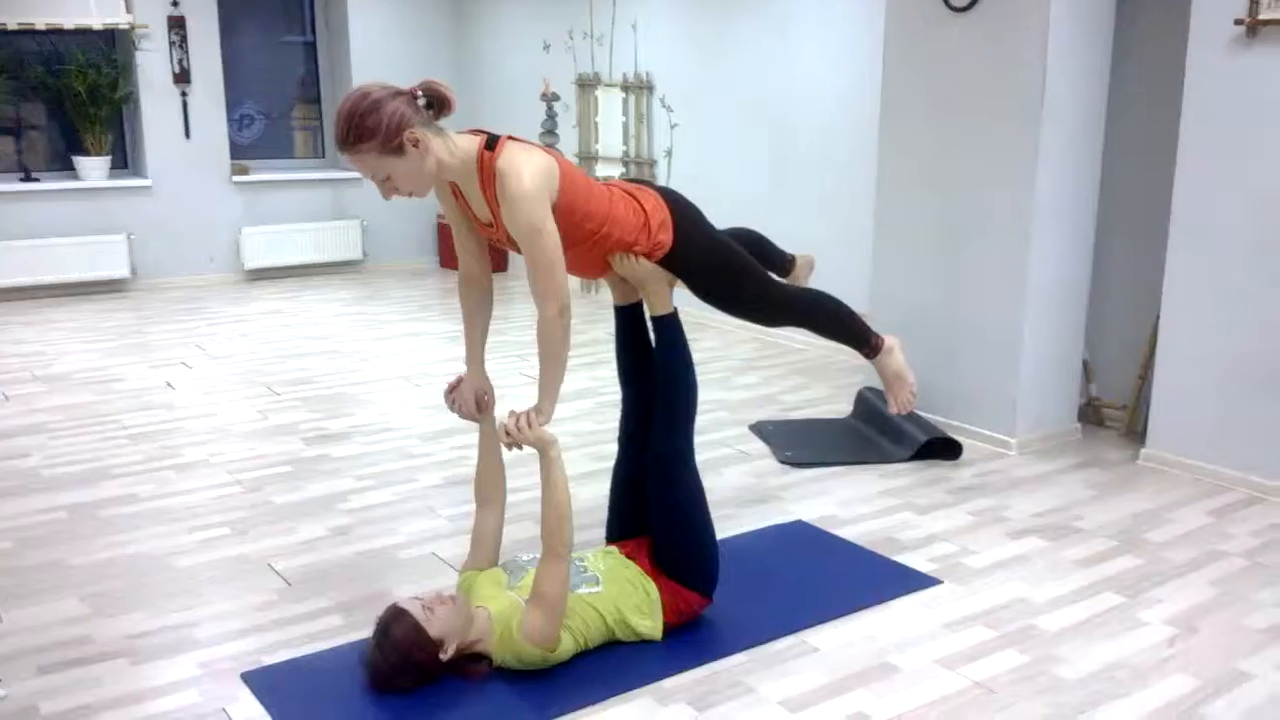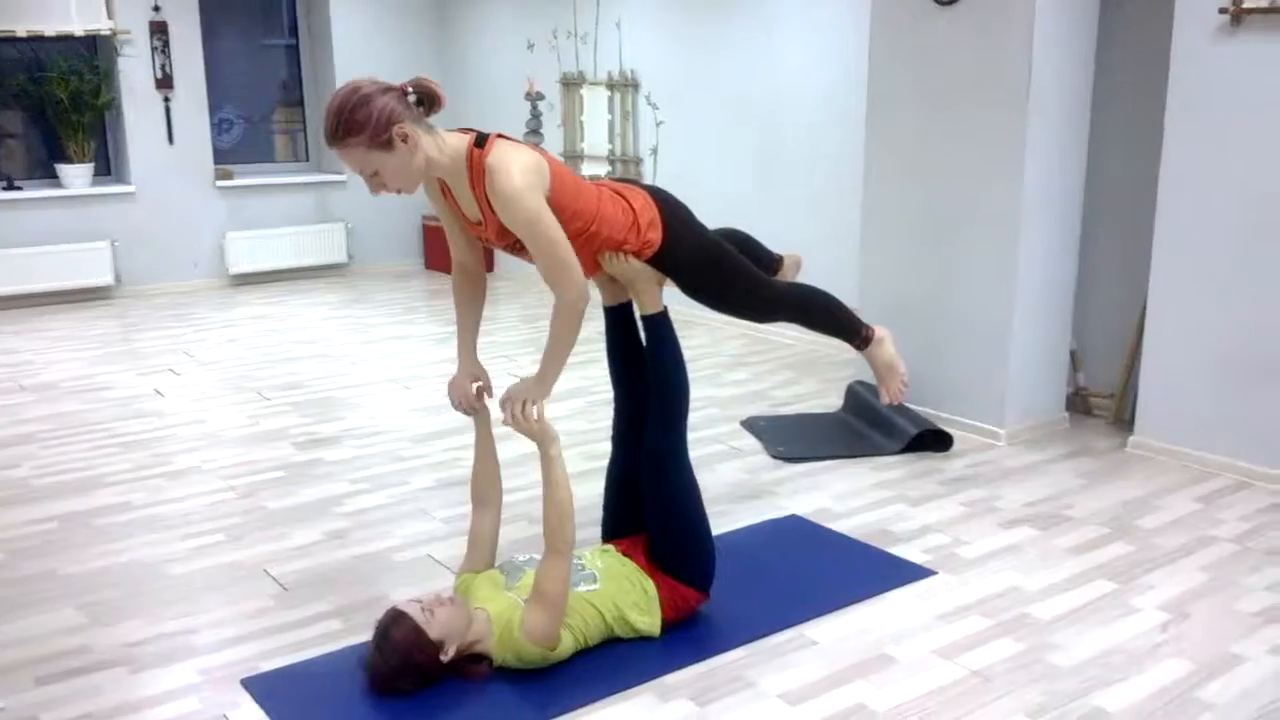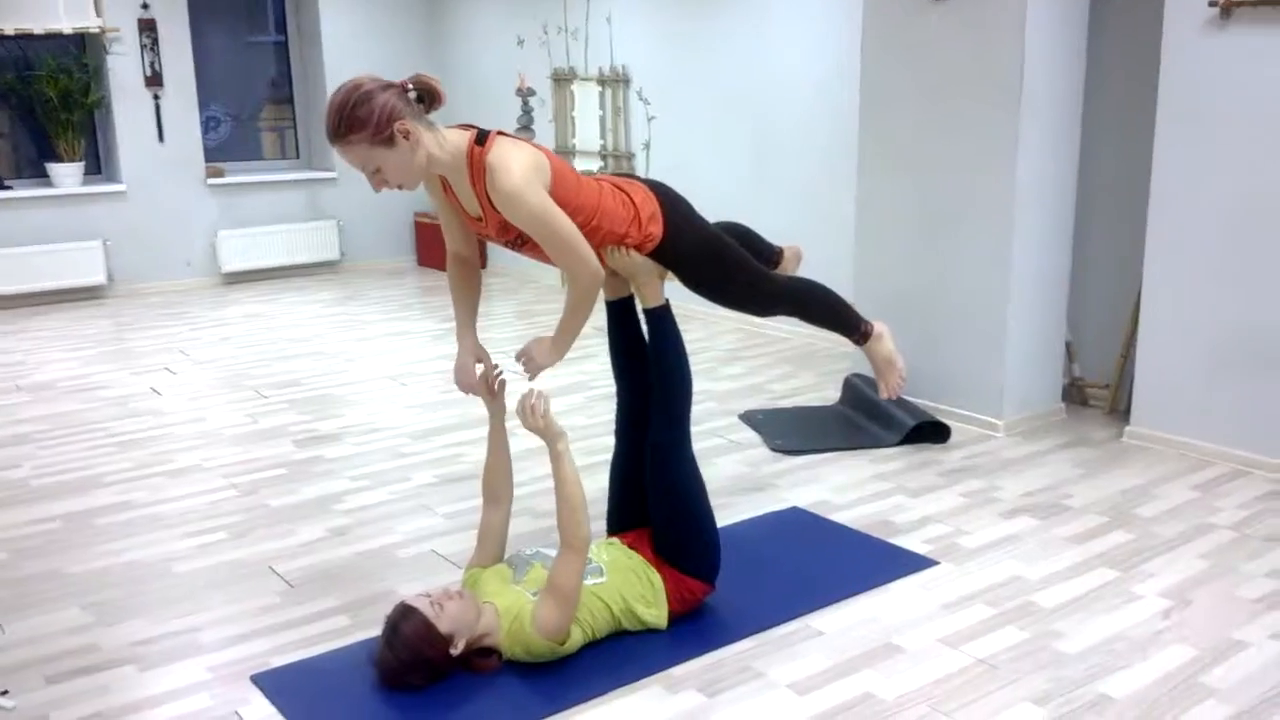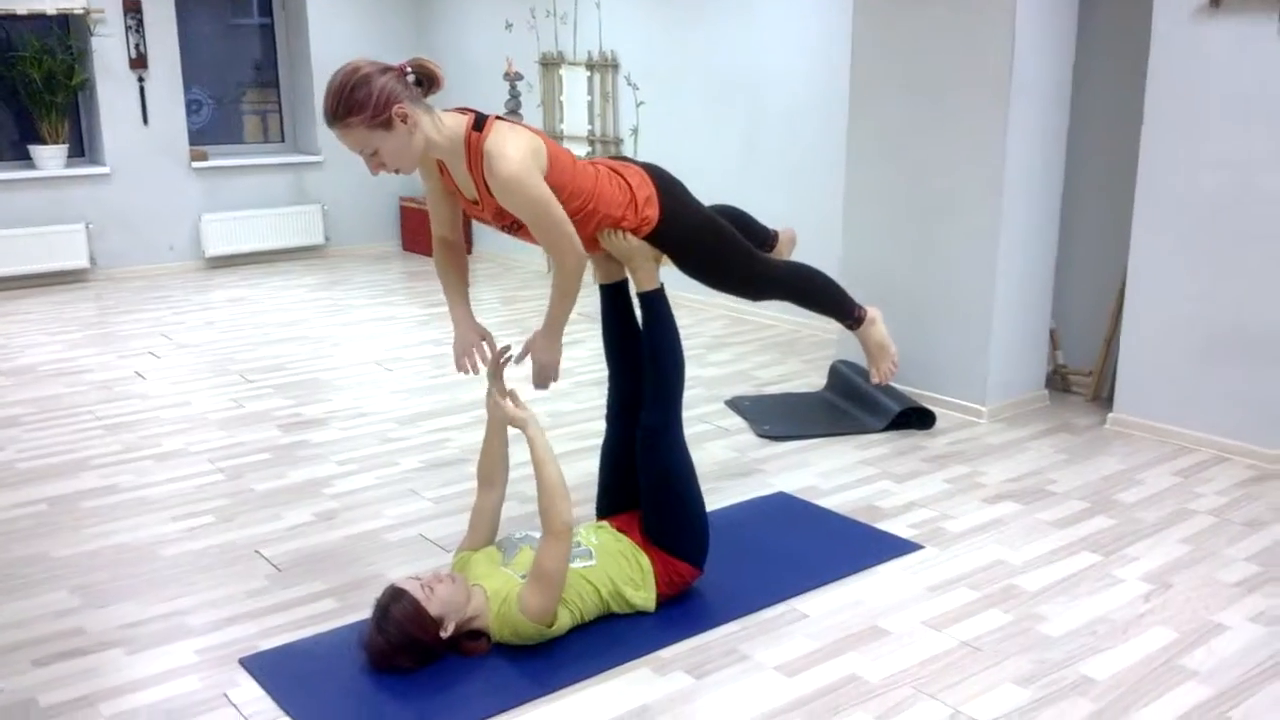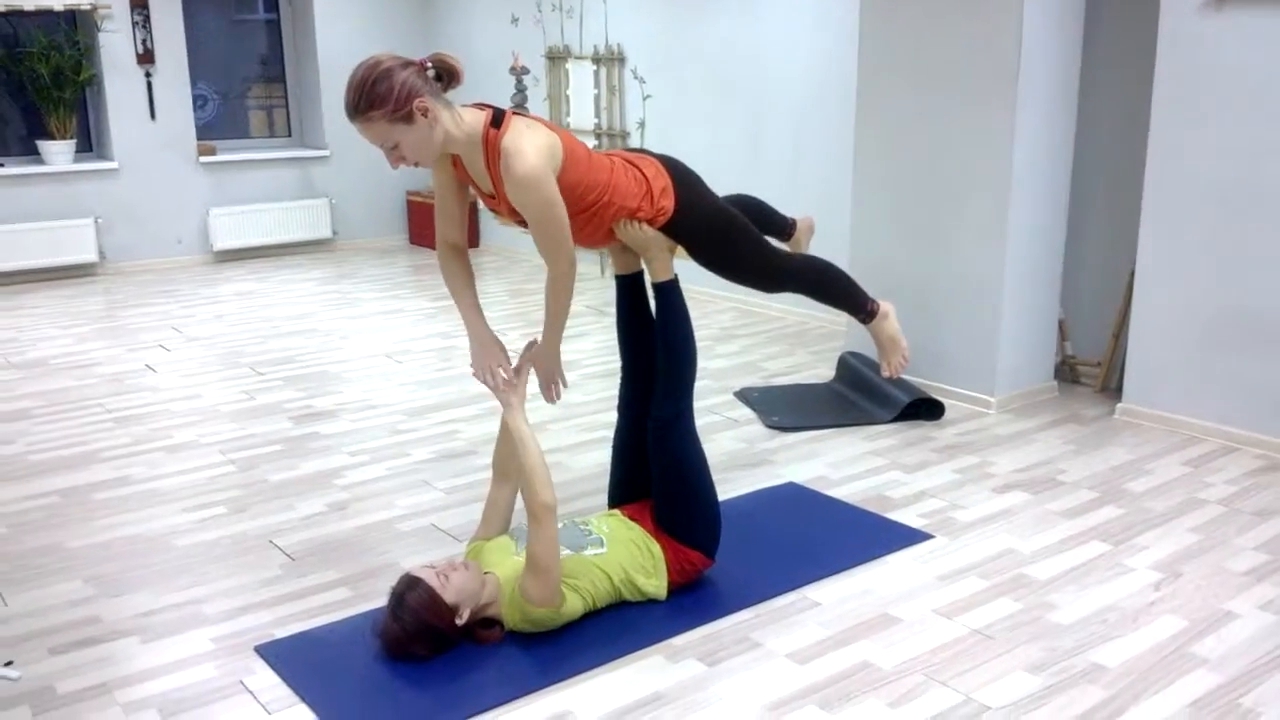
dt=0.2s
person 1, frame 1
left shoulder: (516, 179)
right shoulder: (450, 176)
left elbow: (554, 306)
right elbow: (474, 275)
left wrist: (544, 409)
right wrist: (474, 370)
left hip: (661, 230)
right hip: (623, 216)
left knee: (768, 304)
right knee: (728, 248)
left ankle: (879, 348)
right ankle: (791, 263)
person 1, frame 2
left shoulder: (506, 179)
right shoulder: (439, 174)
left elbow: (573, 292)
right elbow: (468, 269)
left wrist: (541, 385)
right wrist: (466, 360)
left hip: (650, 230)
right hip: (612, 215)
left knee: (758, 301)
right knee: (716, 246)
left ankle: (871, 340)
person 1, frame 3
left shoulder: (506, 176)
right shoulder: (438, 166)
left elbow: (587, 273)
right elbow: (462, 258)
left wrist: (555, 348)
right wrist: (466, 340)
left hip: (650, 225)
right hip: (613, 206)
left knee: (760, 294)
right knee: (717, 240)
left ankle: (869, 334)
right ankle: (779, 255)
person 1, frame 4
left shoulder: (503, 162)
right shoulder: (434, 152)
left elbow: (571, 258)
right elbow: (447, 240)
left wrist: (548, 339)
right wrist: (462, 320)
left hip: (645, 207)
right hip: (610, 191)
left knee: (753, 278)
left ankle: (862, 319)
person 1, frame 5
left shoulder: (520, 159)
right shoulder: (448, 149)
left elbow: (562, 266)
right elbow: (451, 244)
left wrist: (547, 353)
right wrist: (478, 333)
left hip: (660, 198)
right hip: (625, 184)
left knee: (768, 271)
right knee: (728, 213)
left ankle: (875, 313)
right ankle: (792, 227)
person 2, frame 1
left shoulder: (477, 593)
right shoulder: (523, 642)
left elbow: (489, 507)
right elbow: (557, 550)
left wrist: (485, 424)
right wrist: (549, 452)
left hip: (627, 559)
right hip: (672, 588)
right knee: (668, 450)
right ankle: (656, 297)
person 2, frame 2
left shoulder: (474, 593)
right shoulder: (523, 641)
left elbow: (485, 509)
right elbow: (559, 547)
left wrist: (481, 423)
right wrist: (549, 448)
left hip: (624, 558)
right hip: (668, 584)
right knee: (661, 446)
right ankle: (646, 298)
person 2, frame 3
left shoulder: (482, 589)
right shoulder: (532, 635)
left elbow: (496, 504)
right elbow: (576, 544)
left wrist: (496, 417)
right wrist: (557, 444)
left hip: (630, 552)
right hip: (675, 576)
right knee: (665, 438)
left ankle: (621, 291)
right ankle: (647, 291)
person 2, frame 4
left shoulder: (472, 571)
right shoulder: (520, 618)
left elbow: (490, 489)
right elbow: (560, 527)
left wrist: (496, 403)
right wrist: (530, 428)
left hip: (618, 536)
right hip: (664, 560)
right knee: (657, 423)
left ankle: (613, 273)
right ankle: (643, 275)
person 2, frame 5
left shoulder: (485, 559)
right shoulder: (529, 606)
left elbow: (504, 482)
right elbow: (543, 506)
left wrist: (512, 400)
right wrist: (515, 415)
left hip: (631, 524)
right hip: (675, 547)
right knee: (668, 413)
right ankle: (658, 266)
